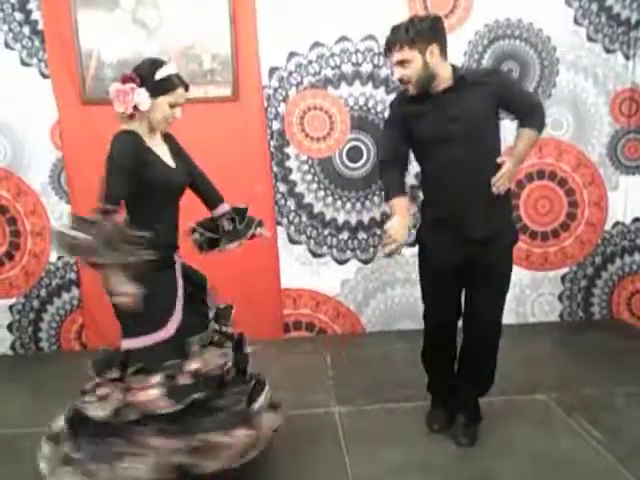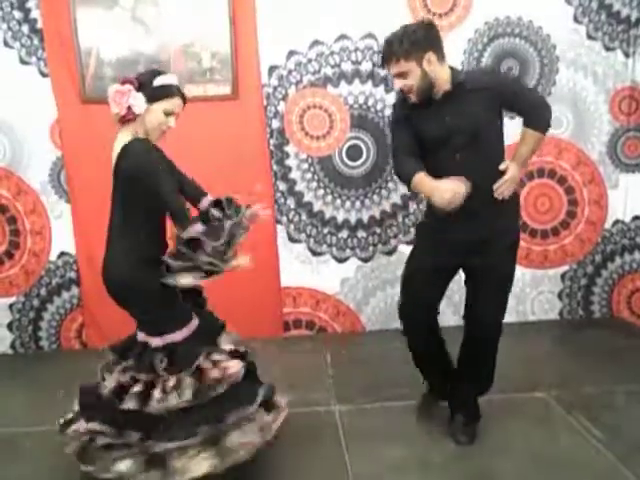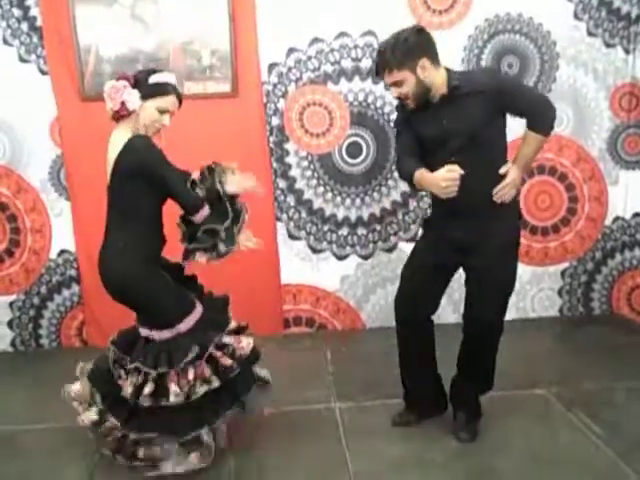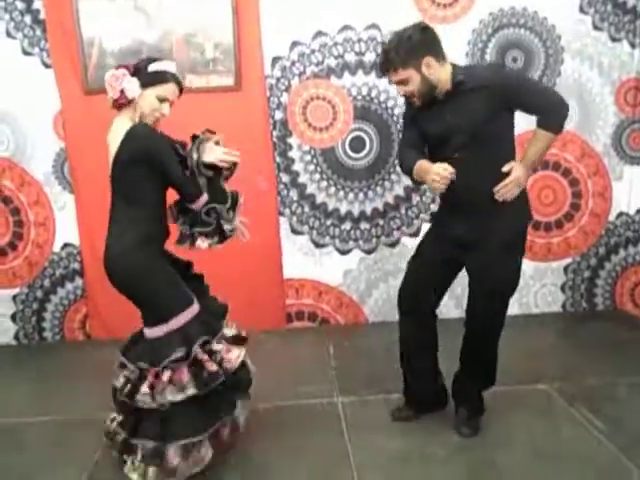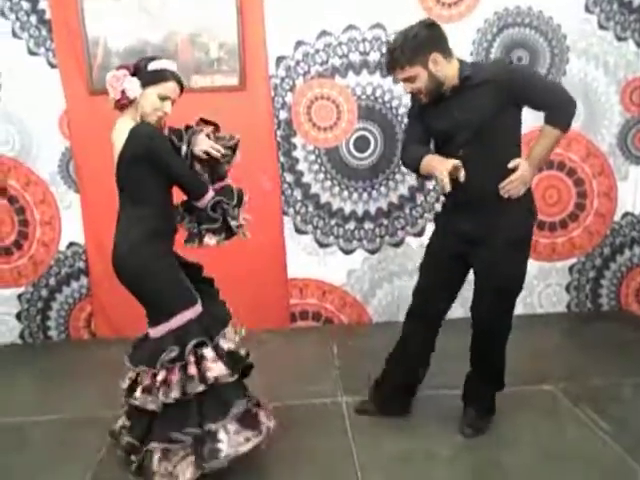
dt=0.2s
person 1, frame 1
left shoulder: (487, 83)
right shoulder: (404, 107)
left elbow: (534, 112)
right elbow: (391, 163)
left wrist: (514, 161)
right wrist: (398, 211)
left hip: (493, 230)
right hip: (441, 234)
left knee: (483, 325)
right knee: (439, 322)
left ankle: (467, 407)
right ankle: (442, 399)
person 1, frame 2
left shoulder: (488, 85)
right shoulder: (406, 108)
left elbow: (539, 111)
right elbow: (404, 162)
left wrist: (517, 165)
right wrist: (432, 189)
left hip: (494, 227)
right hip: (440, 227)
left knee: (483, 323)
right knee: (414, 309)
left ankle: (465, 406)
right ankle: (440, 383)
person 1, frame 3
left shoulder: (487, 86)
right shoulder: (409, 111)
left elbow: (543, 112)
right elbow: (406, 162)
left wrist: (519, 169)
right wrist: (430, 180)
left hip: (494, 226)
right hip: (443, 224)
left knee: (483, 321)
right knee: (409, 306)
left ankle: (466, 405)
right ankle: (425, 398)
person 1, frame 4
left shoulder: (494, 82)
right shoulder: (418, 106)
left elbow: (554, 109)
right elbow: (408, 154)
left wrist: (526, 167)
right wrist: (428, 170)
left hip: (500, 223)
right hip: (450, 220)
left knee: (484, 317)
right knee: (413, 300)
left ankle: (469, 400)
right ankle: (423, 395)
person 1, frame 5
left shoulder: (500, 78)
right shoulder: (424, 104)
left elbow: (562, 105)
right elbow: (411, 151)
left wrist: (533, 163)
right wrist: (436, 163)
left hip: (505, 219)
right hip: (455, 219)
left knee: (491, 316)
right knee: (425, 306)
left ankle: (479, 402)
right ankle: (393, 394)
person 2, frame 1
left shoulder: (165, 142)
right shoulder: (127, 144)
left elbow: (202, 185)
right elbow: (109, 206)
left wrist: (239, 222)
right wrist: (118, 270)
left hip: (160, 261)
right hip: (136, 265)
left knee: (195, 337)
right knee: (154, 353)
person 2, frame 2
left shoulder: (139, 149)
right shoulder: (139, 152)
left elbow: (185, 189)
right elbow: (174, 209)
left wrist: (234, 214)
right wrist: (220, 250)
left hip: (136, 265)
right hip: (134, 270)
left knee: (159, 344)
right knee: (186, 342)
person 2, frame 3
left shoulder: (126, 143)
right shoulder: (140, 149)
left elbow: (177, 180)
right elbow: (187, 201)
left wrist: (219, 182)
right wrist: (230, 232)
left hip: (125, 261)
right hip: (133, 267)
left knee: (161, 331)
right knee: (193, 331)
right ankle: (182, 443)
person 2, frame 4
left shoulder: (125, 132)
right shoulder: (142, 137)
left elbow: (167, 153)
right elbow: (186, 187)
left wrist: (202, 153)
right wrist: (223, 218)
left hip: (129, 252)
right hip: (137, 256)
left knee: (164, 337)
right knee: (187, 334)
left ankle: (145, 432)
right ankle: (177, 445)
person 2, frame 5
left shoulder: (130, 131)
right shoulder: (146, 136)
left elbow: (173, 147)
right elbow: (192, 186)
left wrist: (192, 143)
left hip: (137, 250)
right hip: (145, 254)
left knee: (172, 336)
right knee: (191, 335)
left ankle: (154, 435)
right ankle: (193, 440)
